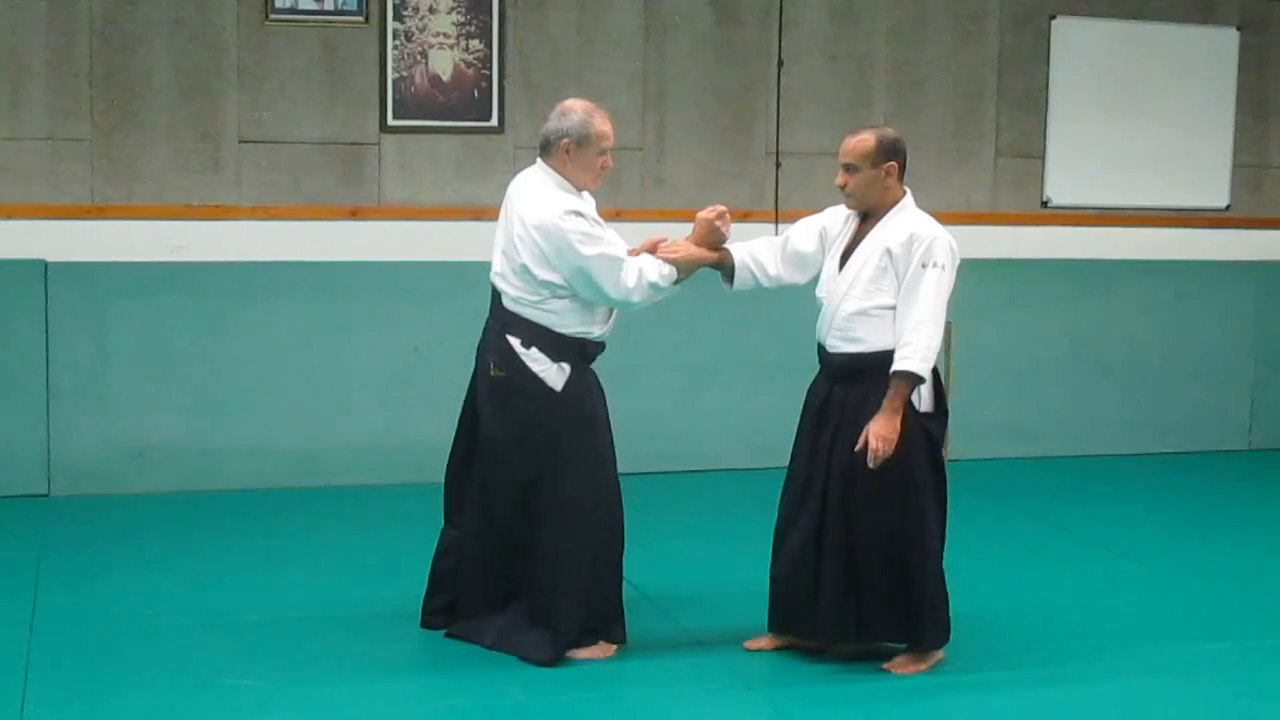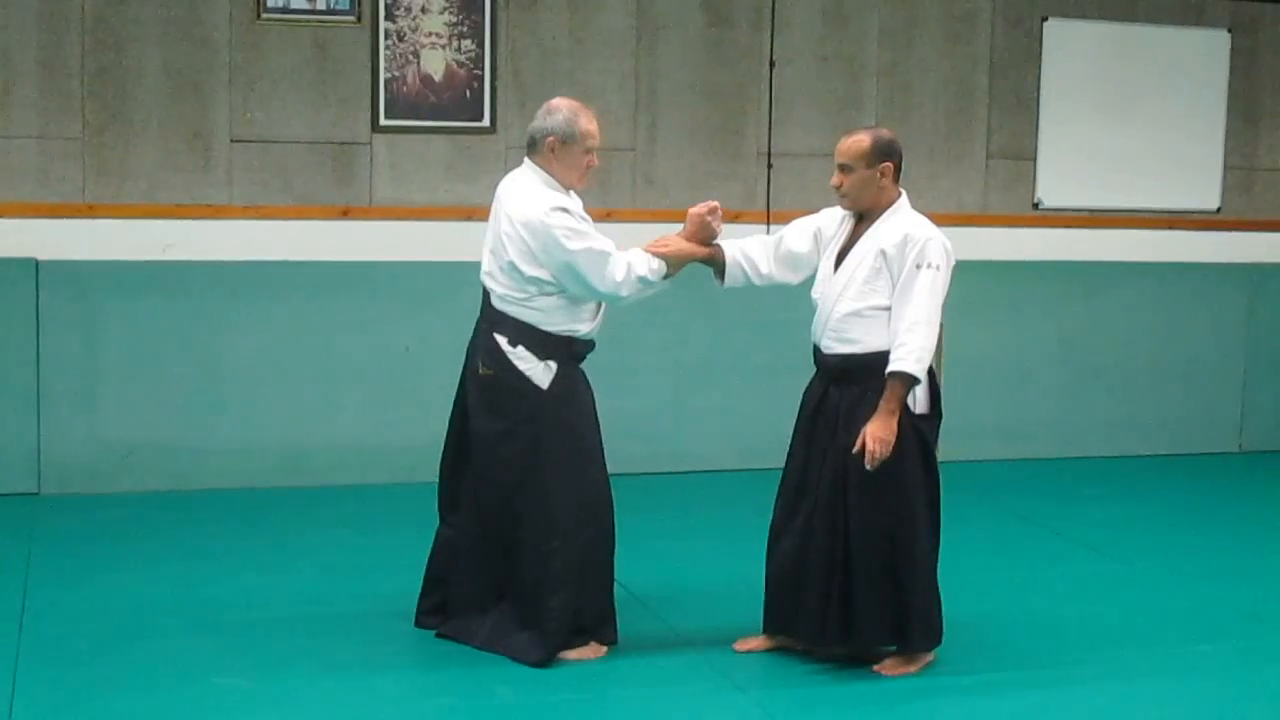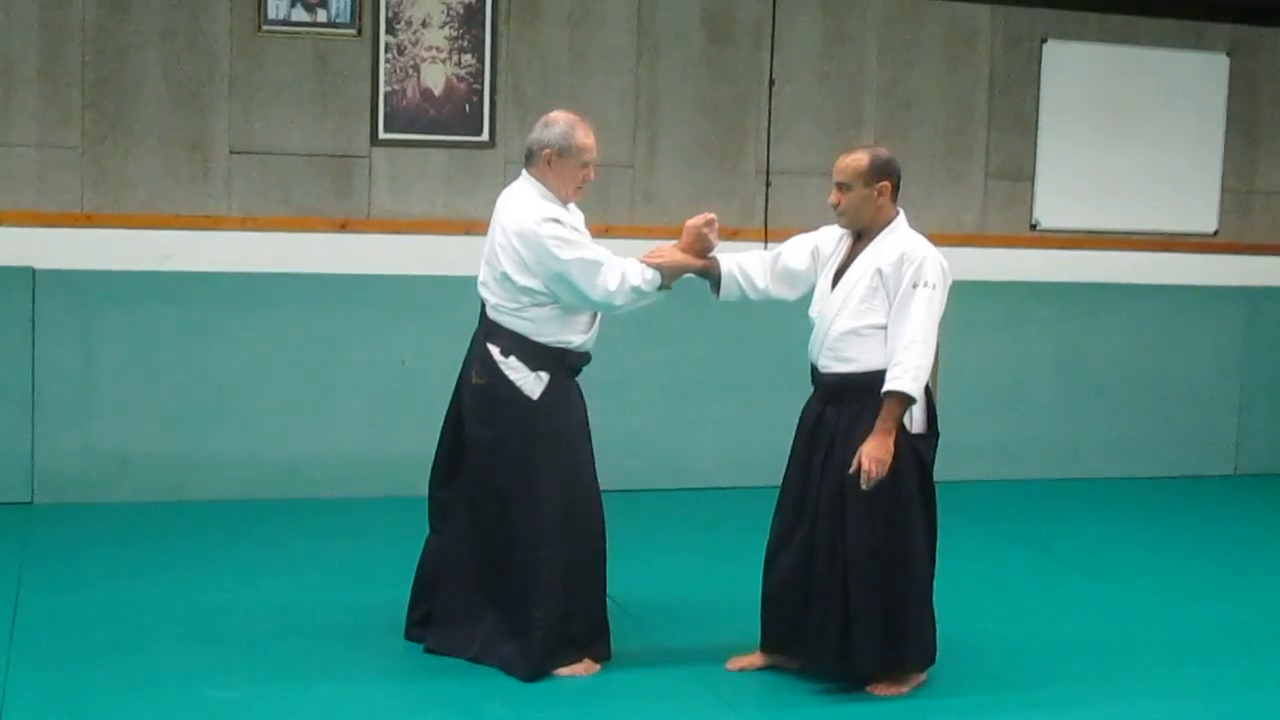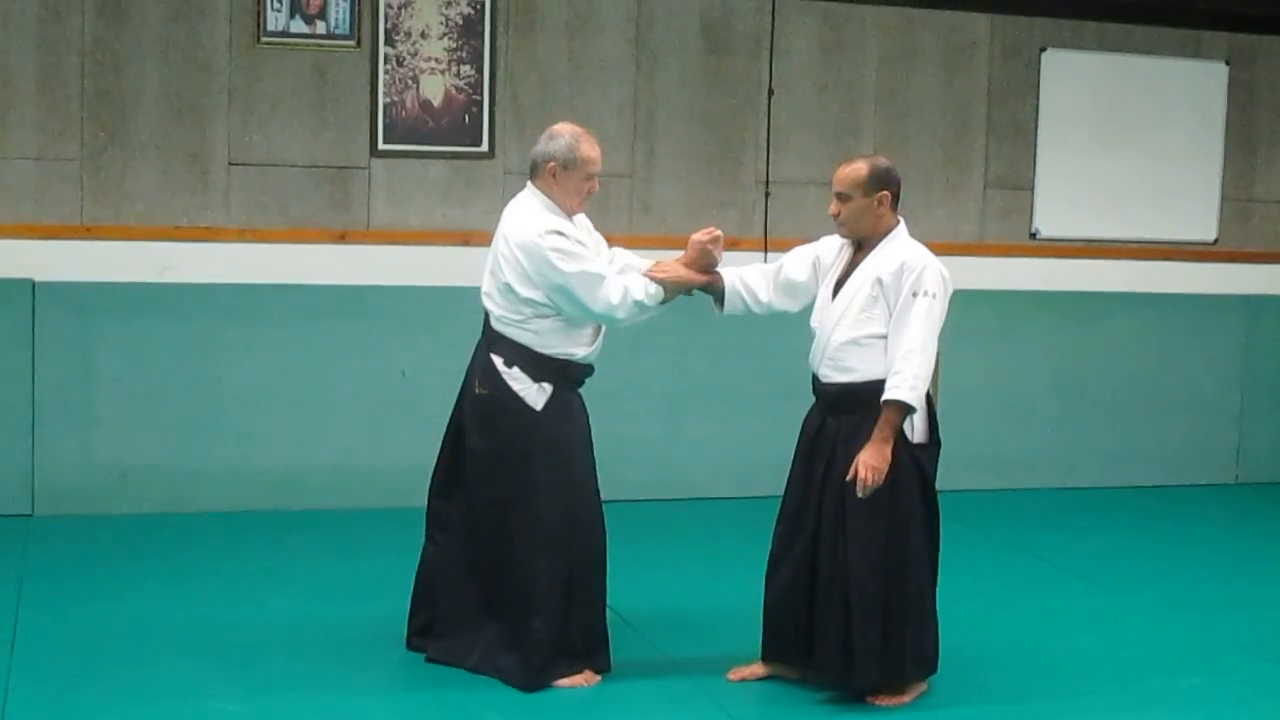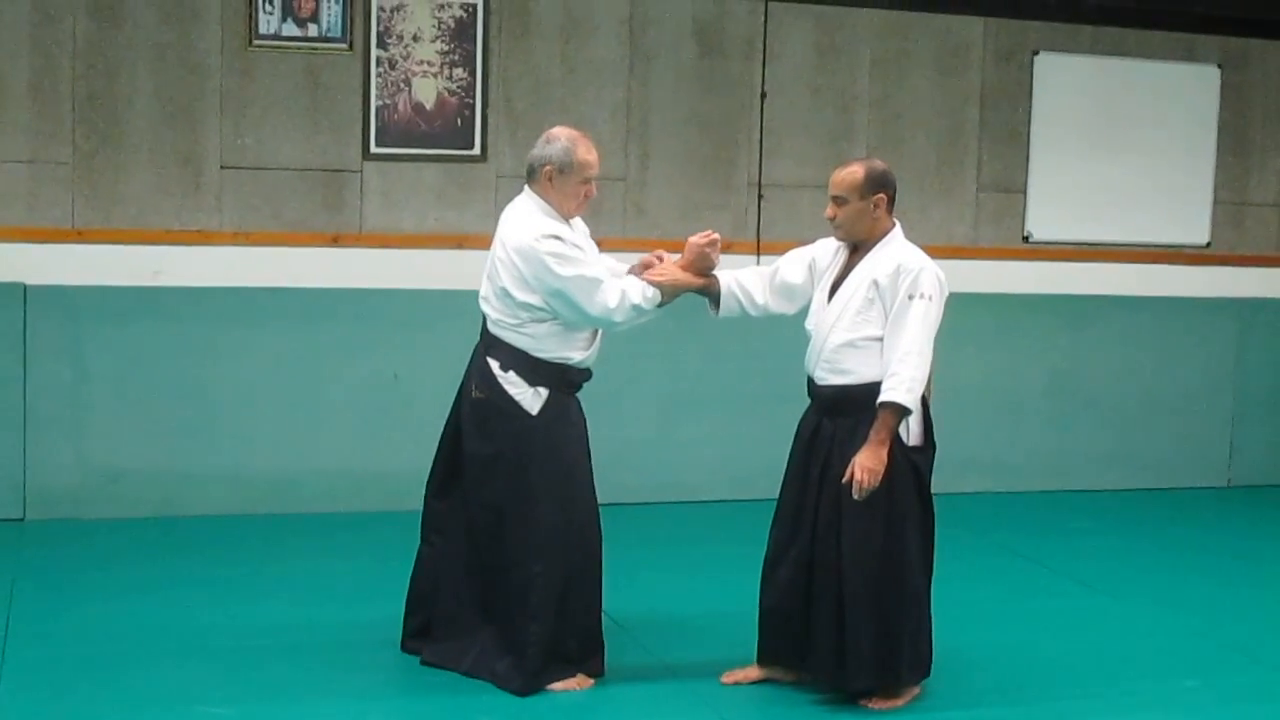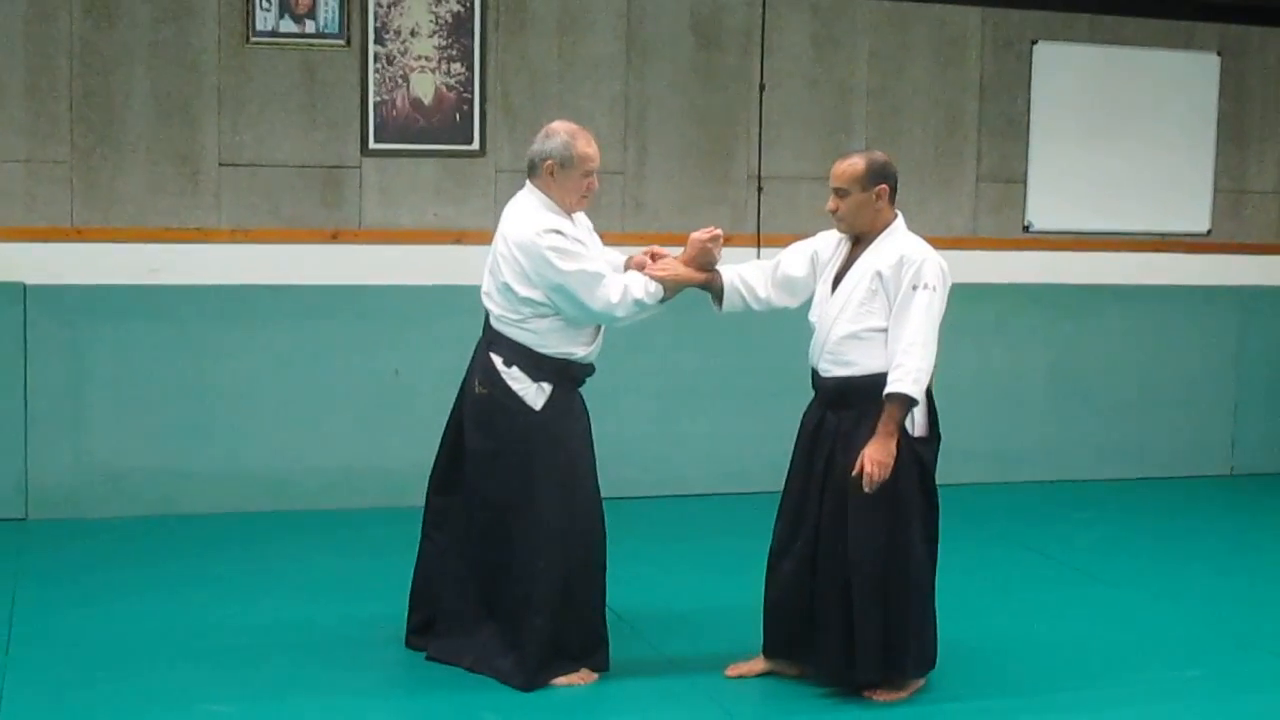
dt=0.2s
person 1, frame 1
left shoulder: (531, 184)
right shoulder: (558, 215)
right elbow: (625, 286)
left wrist: (629, 253)
right wrist: (694, 249)
left hip: (512, 355)
right hip: (545, 368)
left knee: (494, 484)
right knee: (577, 497)
left ankle: (468, 604)
right ankle: (568, 628)
person 1, frame 2
left shoulder: (521, 186)
right shoulder: (544, 212)
left elbow: (581, 263)
right elbow: (612, 280)
left wrist: (625, 256)
right wrist: (685, 246)
left hip: (503, 355)
right hip: (531, 367)
left knee: (488, 486)
right knee: (565, 497)
left ankle: (461, 604)
right ankle: (556, 628)
person 1, frame 3
left shoulder: (531, 200)
right shoulder: (537, 223)
left elbow: (587, 271)
right elbow: (607, 287)
left wrist: (659, 262)
left hip: (503, 370)
right hip: (527, 380)
left knee: (480, 497)
right knee: (556, 510)
left ankle: (451, 618)
right ankle: (550, 645)
person 1, frame 4
left shoulder: (547, 212)
right shoulder: (541, 234)
left elbow: (607, 264)
right elbow: (611, 299)
right wrist: (685, 271)
left hip: (507, 381)
right hip: (529, 391)
left knee: (480, 507)
right knee: (555, 521)
left ankle: (449, 627)
right ankle: (550, 655)
person 1, frame 5
left shoulder: (545, 215)
right shoulder: (537, 238)
left elbow: (595, 272)
right elbow: (607, 304)
left wrist: (636, 268)
right wrist: (682, 273)
left hip: (505, 385)
right hip: (526, 396)
left knee: (474, 509)
right knee: (553, 525)
left ankle: (444, 630)
right ankle: (544, 659)
person 1, frame 6
left shoulder: (551, 211)
right shoulder: (538, 234)
left elbow: (595, 269)
right elbow: (608, 301)
left wrist: (629, 263)
right wrist: (685, 268)
left hip: (506, 381)
right hip: (529, 391)
left knee: (476, 505)
right knee: (556, 521)
left ankle: (447, 624)
right ankle: (548, 655)
person 2, frame 1
left shoulder: (924, 239)
right shoulder: (835, 223)
left elbow: (920, 333)
right elbow: (775, 257)
left wrist: (890, 413)
right wrist: (706, 255)
left hip: (891, 392)
right hip: (834, 387)
left knee: (899, 521)
right knee: (809, 510)
left ankle: (925, 638)
right ankle: (803, 624)
person 2, frame 2
left shoulder: (918, 239)
right shoulder: (832, 224)
left elbow: (915, 334)
right elbow: (768, 255)
left wrist: (887, 414)
right wrist: (698, 251)
left hip: (885, 394)
right hip: (830, 389)
left knee: (891, 524)
right knee: (804, 512)
left ankle: (915, 641)
right ankle: (795, 626)
person 2, frame 3
left shoulder: (915, 258)
right shoulder: (831, 242)
left elbow: (912, 353)
right elbow: (765, 270)
left wrist: (883, 433)
right wrist: (694, 262)
left hip: (882, 414)
right hip: (828, 407)
left knee: (885, 542)
right knee: (801, 531)
left ankle: (906, 662)
right ankle: (788, 644)
person 2, frame 4
left shoulder: (915, 267)
right shoulder: (831, 252)
left elbow: (911, 362)
right elbow: (768, 283)
left wrist: (881, 442)
right wrist: (697, 278)
left hip: (884, 423)
right hip: (829, 417)
left knee: (885, 553)
right knee: (802, 540)
left ankle: (905, 671)
right ankle: (791, 654)
person 2, frame 5
left shoulder: (911, 270)
right shoulder: (827, 255)
left elbow: (907, 365)
right elbow: (763, 286)
left wrist: (877, 444)
right wrist: (694, 281)
left hip: (880, 425)
right hip: (824, 420)
left knee: (880, 555)
right knee: (798, 543)
left ankle: (899, 675)
right ankle: (787, 657)
person 2, frame 6
left shoulder: (914, 261)
right shoulder: (829, 247)
left elbow: (913, 355)
right elbow: (765, 280)
left wrist: (885, 435)
right wrist: (696, 277)
left hip: (883, 417)
right hip: (829, 412)
left knee: (885, 548)
right knee: (803, 536)
left ankle: (903, 667)
right ankle: (790, 650)
